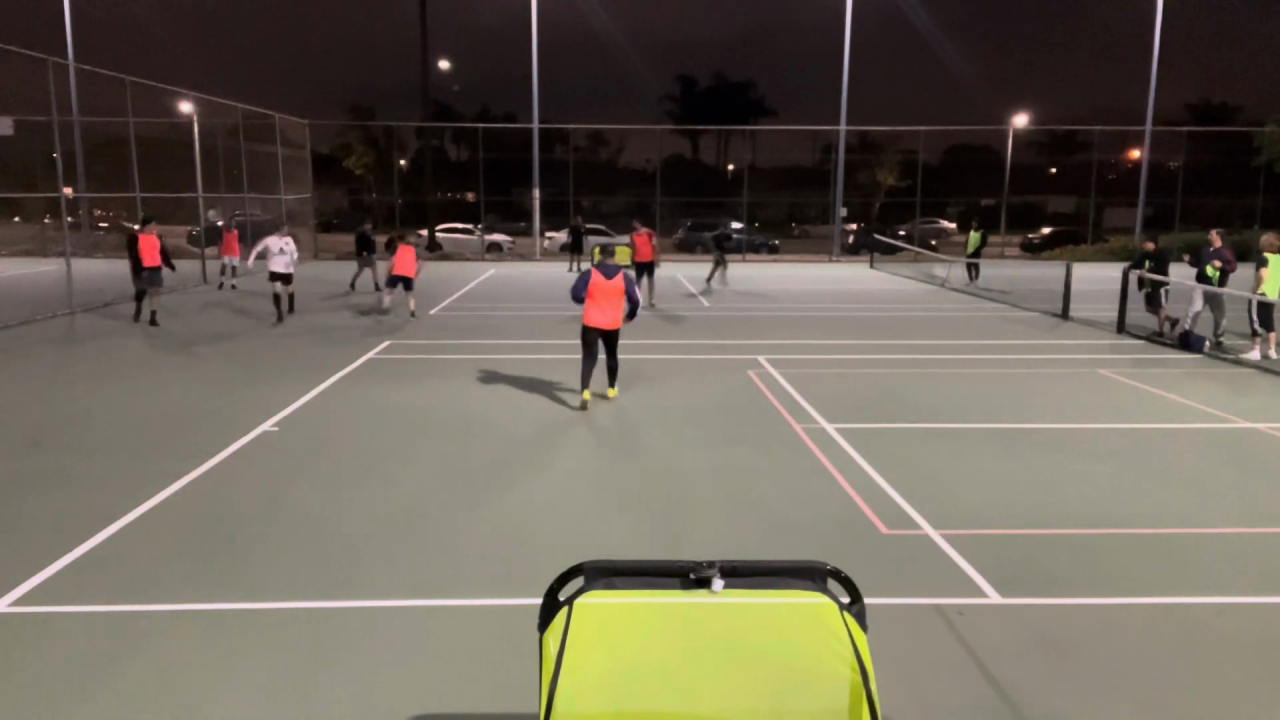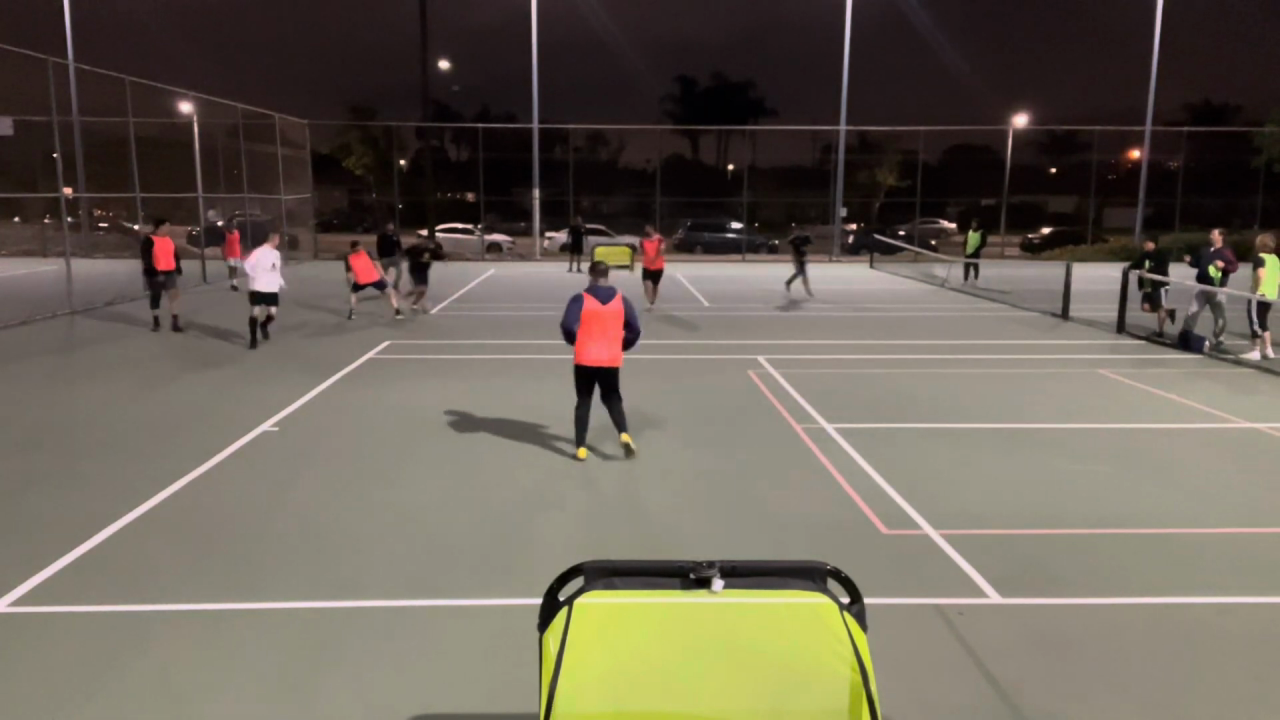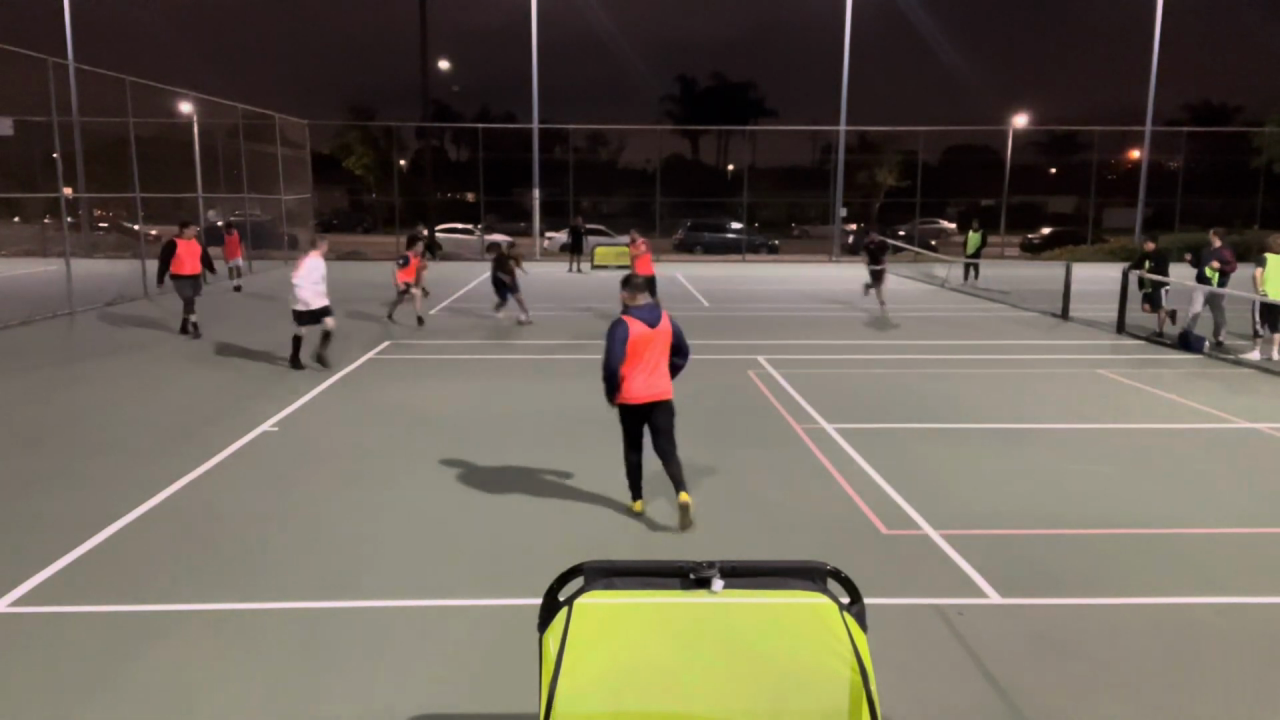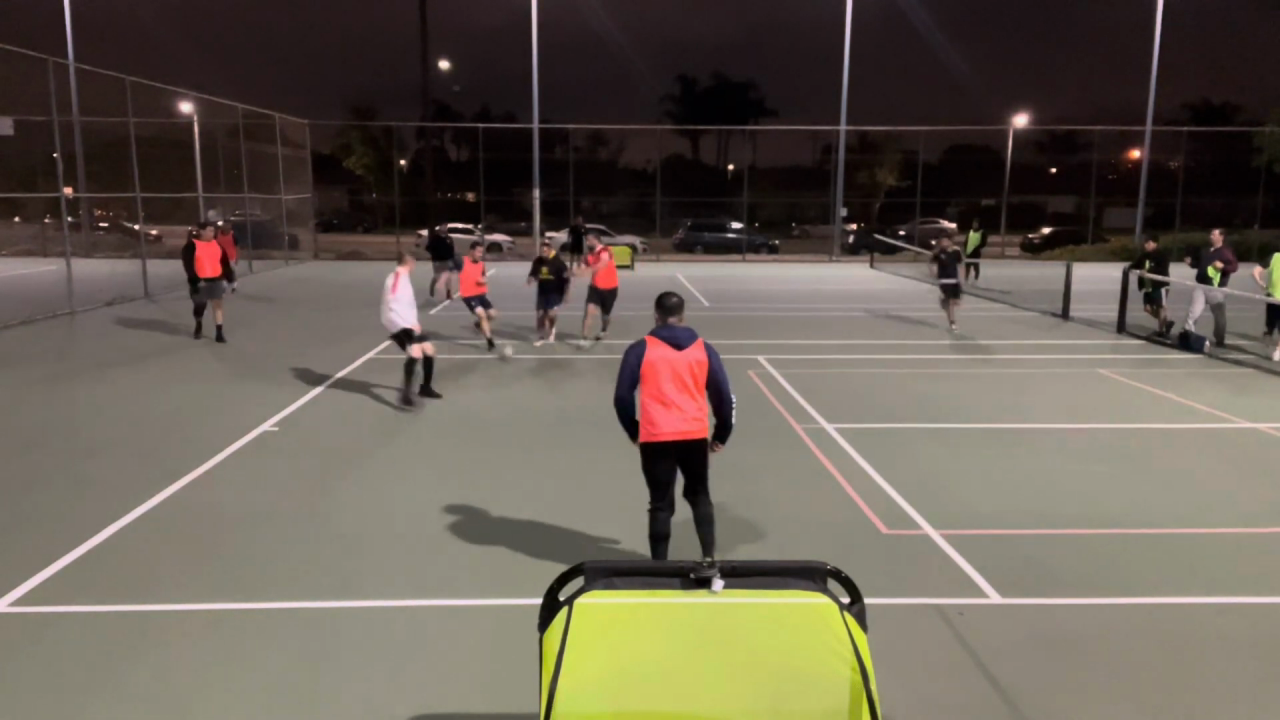
dt=0.7s
person 1, frame 1
left shoulder: (589, 274)
right shoulder: (625, 277)
left elbow: (575, 295)
right elbow: (635, 301)
right wrist: (630, 315)
left hip: (591, 323)
right hip: (613, 325)
left knee: (589, 358)
right knee: (612, 355)
left ankle: (586, 392)
right ankle: (611, 388)
person 1, frame 2
left shoulder: (580, 300)
right shoulder: (622, 301)
left elbow: (567, 327)
right elbow: (635, 332)
left wrist: (574, 343)
right wrist: (621, 347)
left hip: (584, 360)
right hip: (611, 361)
left knee: (583, 402)
right knee: (613, 400)
left ankle: (581, 448)
right ankle: (624, 436)
person 1, frame 3
left shoulder: (621, 326)
right shoulder: (666, 320)
left elbow: (611, 367)
right elbow: (682, 353)
left wrist: (611, 394)
left hip: (630, 397)
right hip: (662, 395)
left knee: (633, 449)
right knee: (667, 449)
left ankle: (637, 501)
right ankle: (682, 495)
person 1, frame 4
left shoulder: (640, 350)
right shoulder: (704, 350)
left elbow: (622, 398)
right elbow: (724, 398)
left wrist: (633, 431)
right wrist: (721, 435)
left hip: (655, 438)
right hip: (695, 436)
left knee: (661, 507)
right knee: (699, 496)
right ankle: (708, 559)
